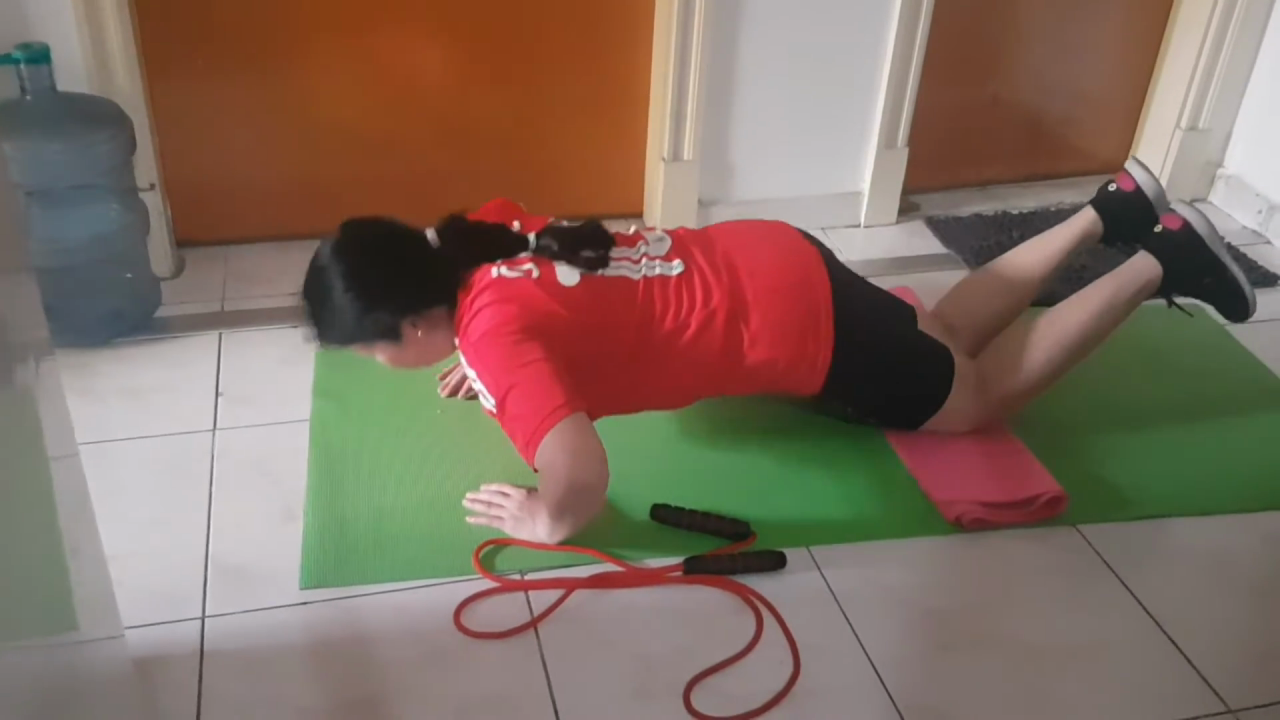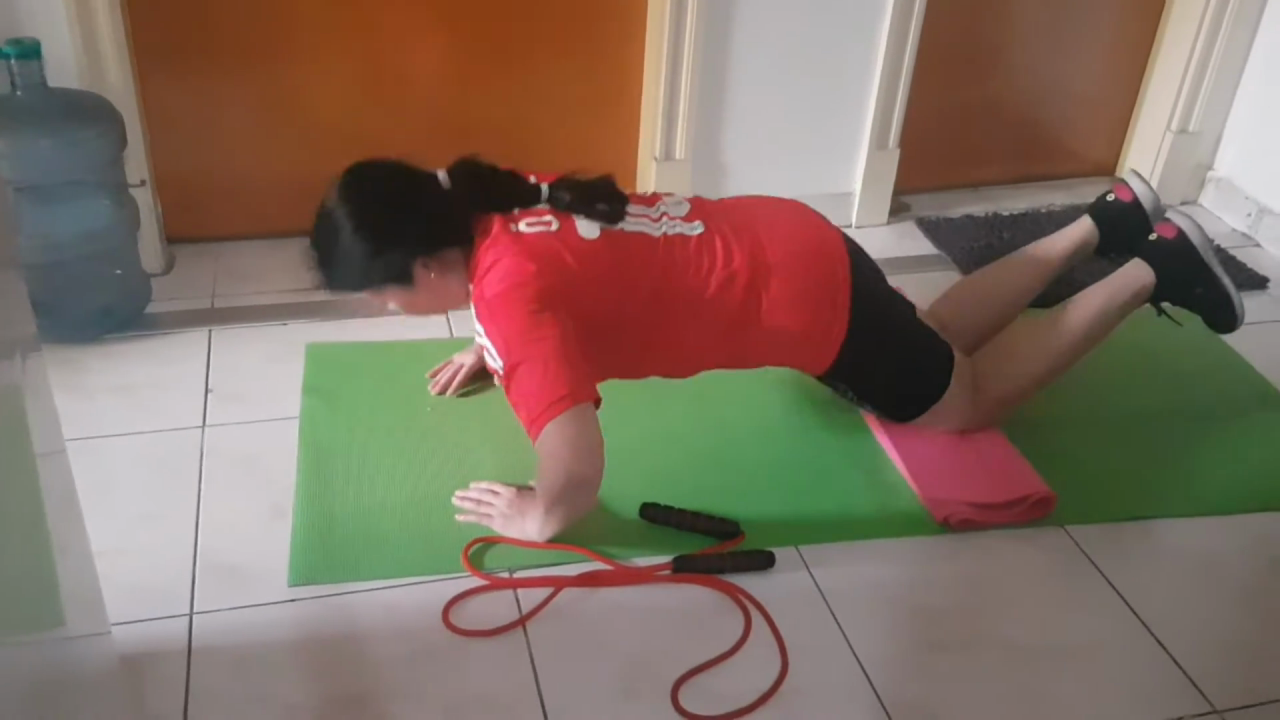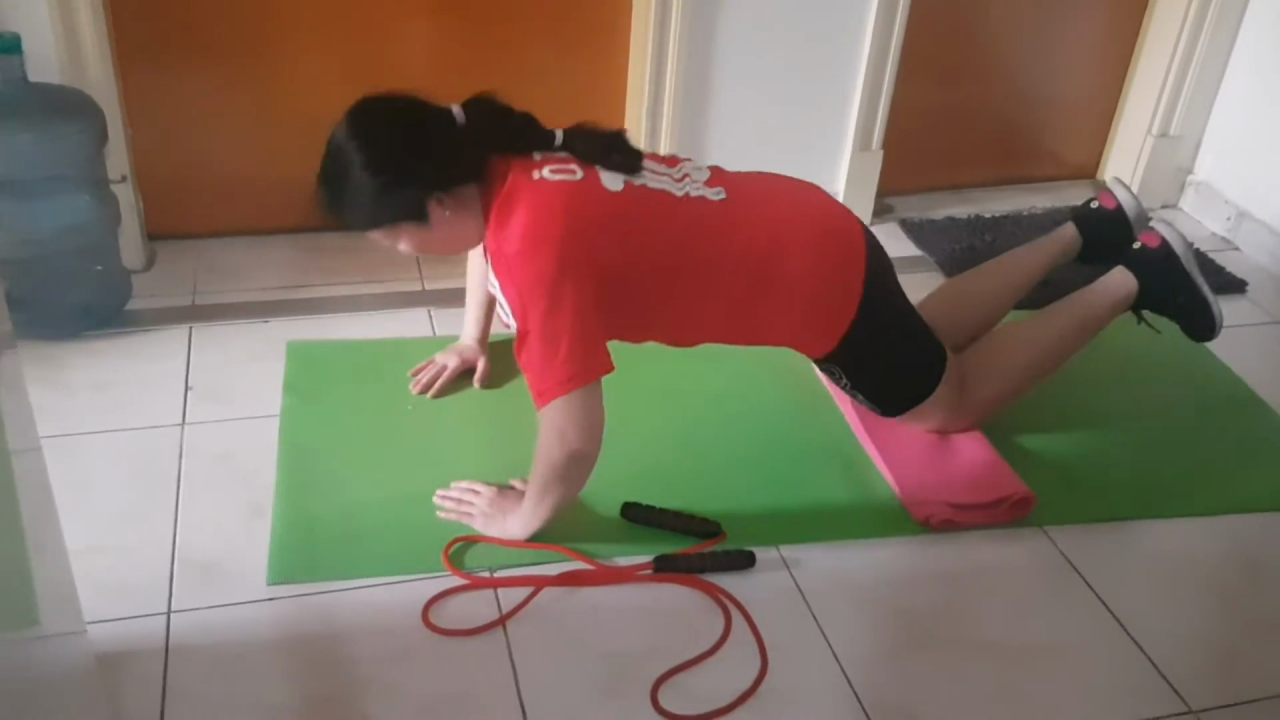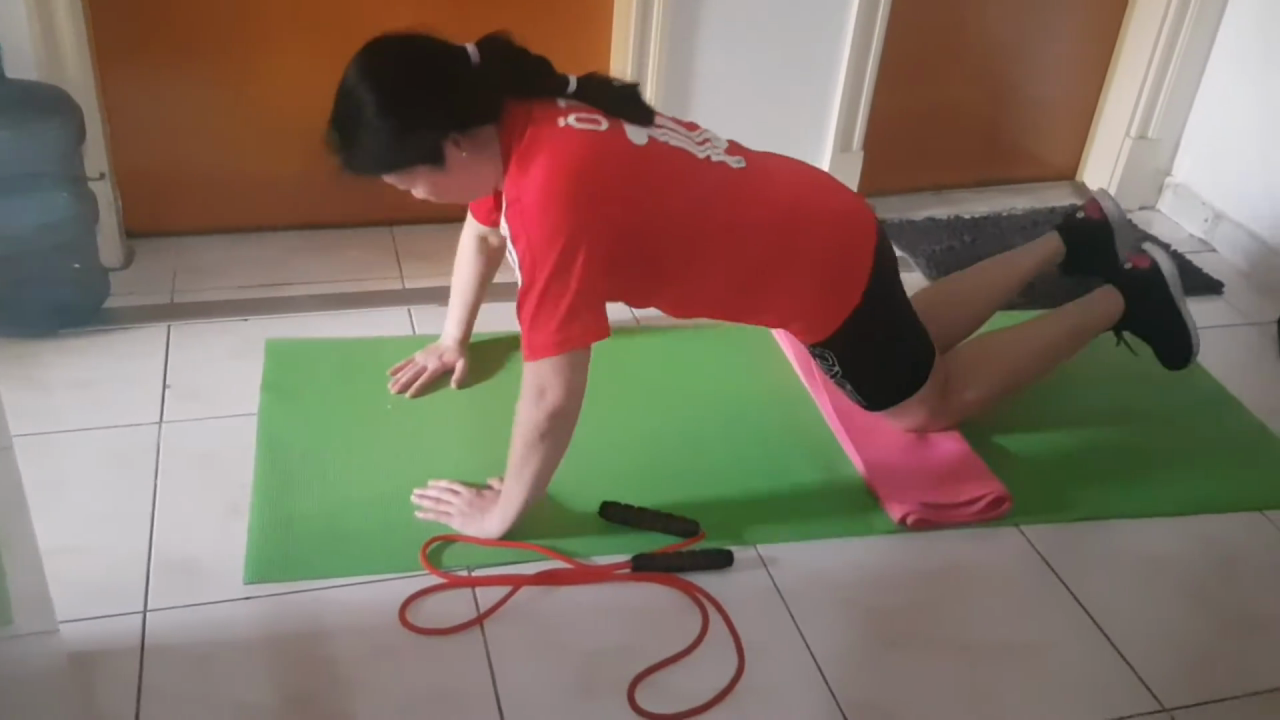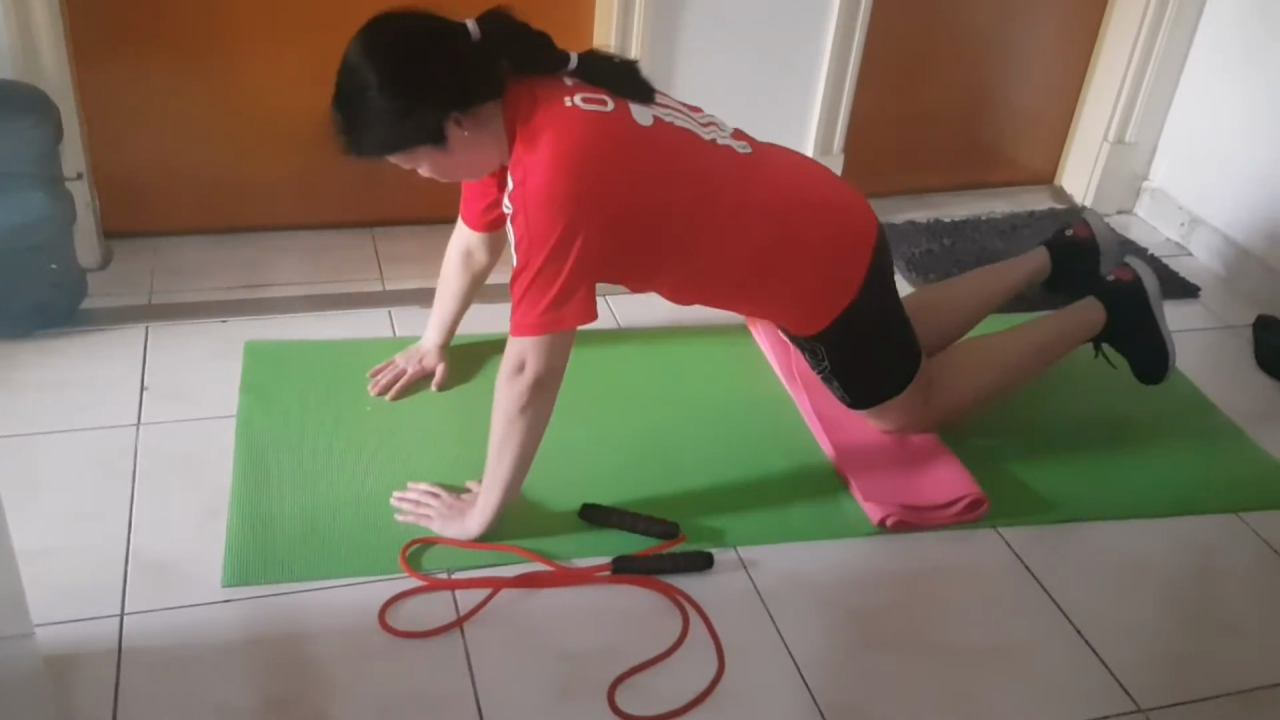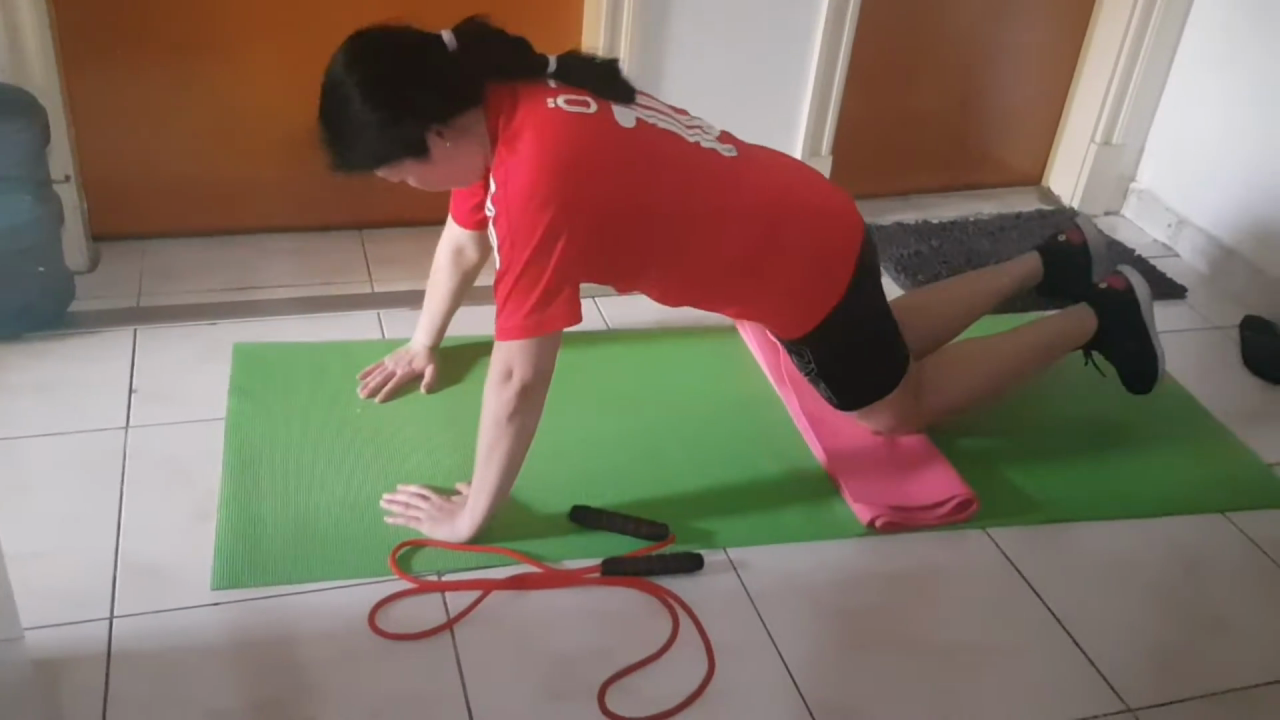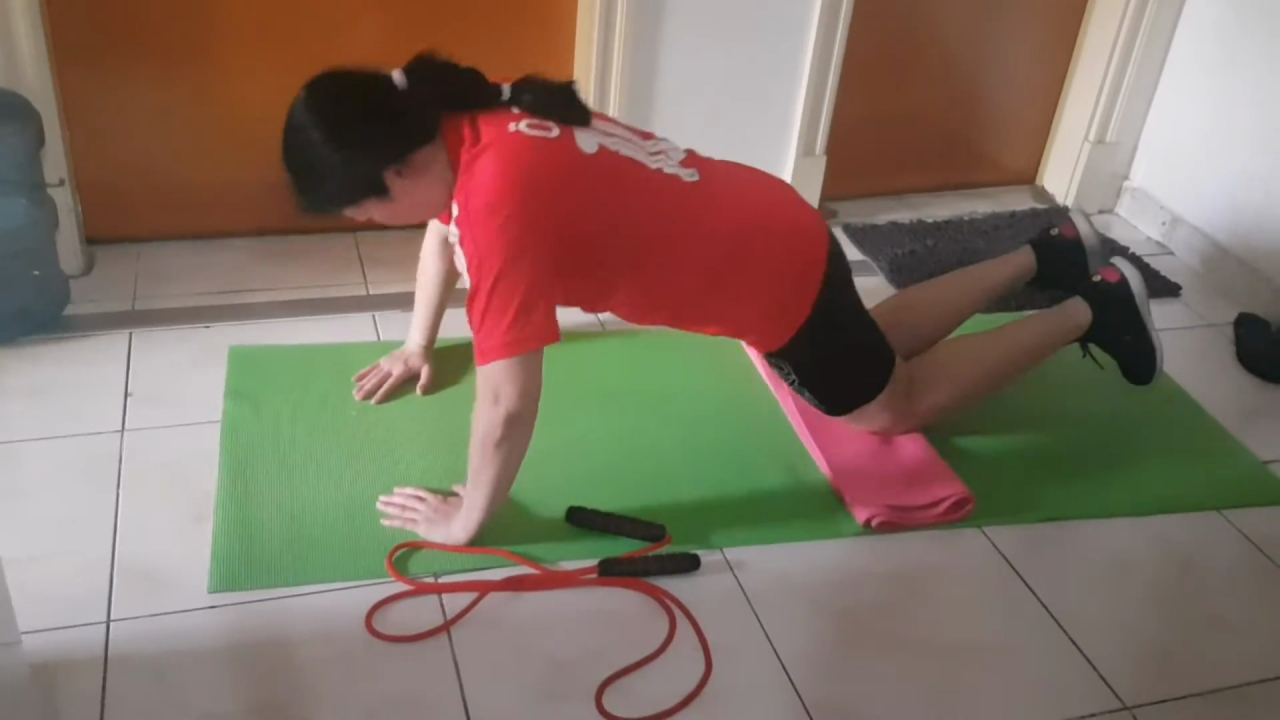
dt=0.2s
person 1, frame 1
left shoulder: (494, 331)
right shoulder: (473, 248)
left elbow: (581, 474)
left wrist: (546, 522)
left hip: (792, 318)
right hip: (770, 264)
left knee: (980, 394)
right knee: (947, 337)
left ankle: (1158, 261)
right ankle: (1111, 211)
person 1, frame 2
left shoulder: (511, 289)
right shoulder: (482, 208)
left elbow: (577, 466)
left wrist: (536, 518)
right wrist: (489, 350)
left hip: (806, 296)
right hip: (780, 242)
left knee: (970, 397)
right knee: (939, 339)
left ankle: (1150, 268)
right ankle: (1106, 223)
person 1, frame 3
left shoulder: (536, 241)
right shoulder: (495, 162)
left elbow: (574, 438)
left wrist: (523, 515)
right wrist: (472, 342)
left hip: (819, 278)
right hip: (791, 227)
left knee: (954, 401)
right knee: (925, 345)
left ankle: (1132, 280)
right ankle: (1089, 230)
person 1, frame 4
left shoulder: (554, 187)
right shoulder: (510, 118)
left elbow: (553, 398)
right elbow: (483, 234)
left wrist: (504, 511)
right wrist: (451, 341)
left hip: (825, 262)
right hip: (800, 219)
left knee: (933, 401)
right knee: (910, 345)
left ankle: (1117, 298)
right ankle: (1072, 240)
person 1, frame 5
left shoulder: (557, 167)
right shoulder: (510, 102)
left elbow: (531, 372)
right elbow: (474, 237)
left wrist: (481, 511)
right wrist: (432, 345)
left hip: (824, 256)
right hip: (796, 219)
left knee: (911, 405)
right knee: (896, 345)
left ankle: (1101, 309)
right ankle: (1059, 257)
person 1, frame 6
left shoulder: (539, 170)
right shoulder: (494, 102)
left elbow: (519, 379)
right elbow: (464, 235)
left wrist: (472, 512)
right wrist: (423, 345)
left hip: (807, 258)
right hip: (785, 216)
left knee: (903, 405)
right knee: (887, 345)
left ankle: (1092, 315)
right ankle: (1051, 261)
person 1, frame 7
left shoulder: (500, 197)
right shoulder: (459, 116)
left elbow: (510, 403)
right elbow: (445, 230)
left wrist: (467, 516)
right wrist: (418, 345)
left hip: (778, 270)
right hip: (756, 220)
left knee: (900, 402)
right knee: (878, 344)
left ankle: (1085, 310)
right ankle: (1043, 254)
